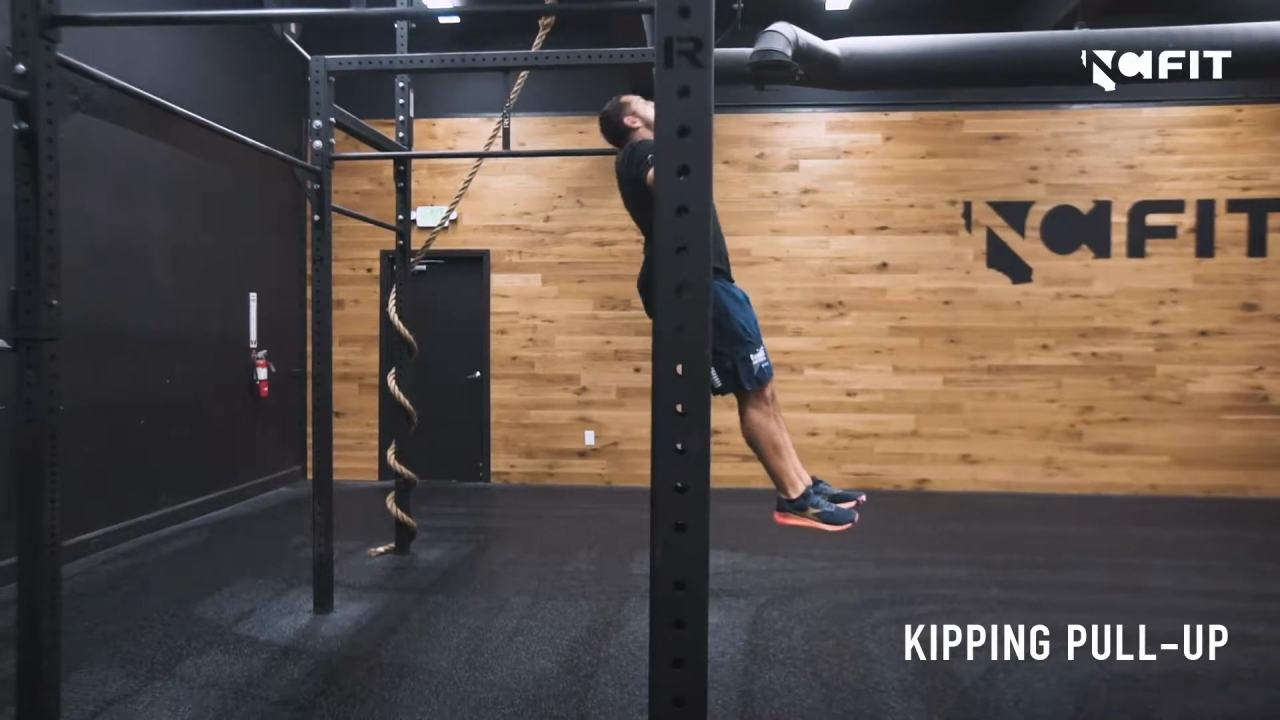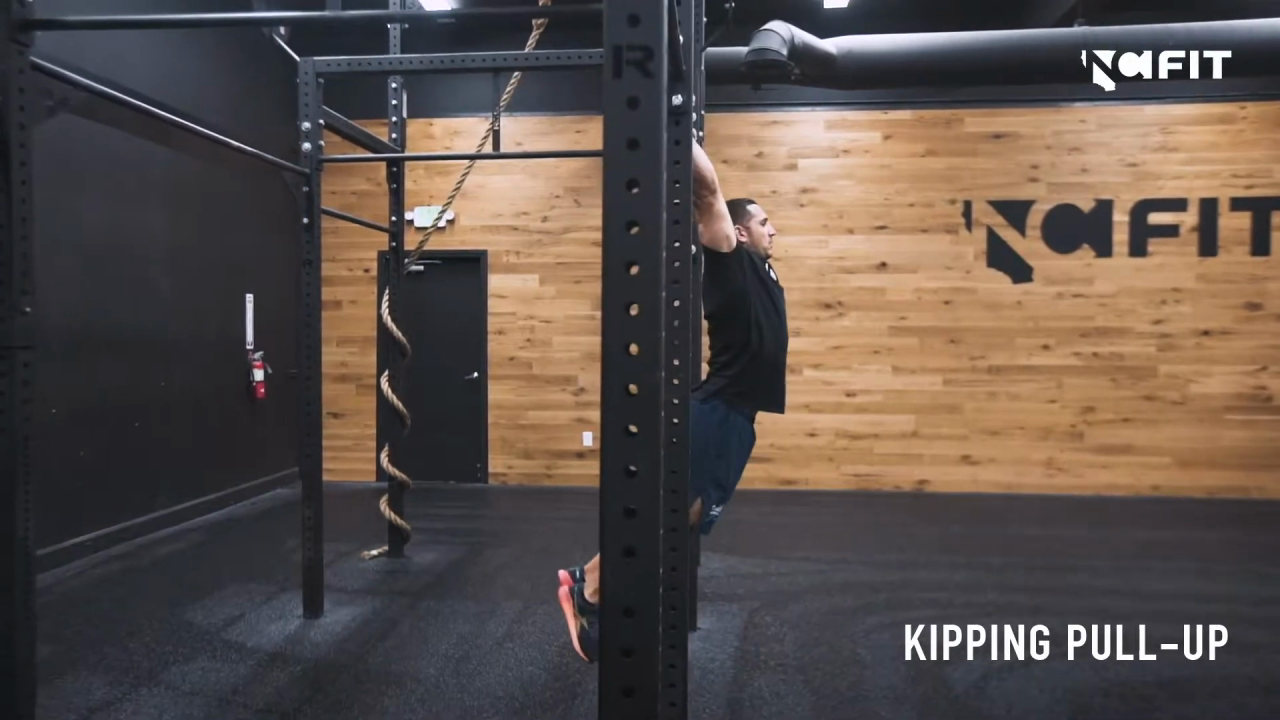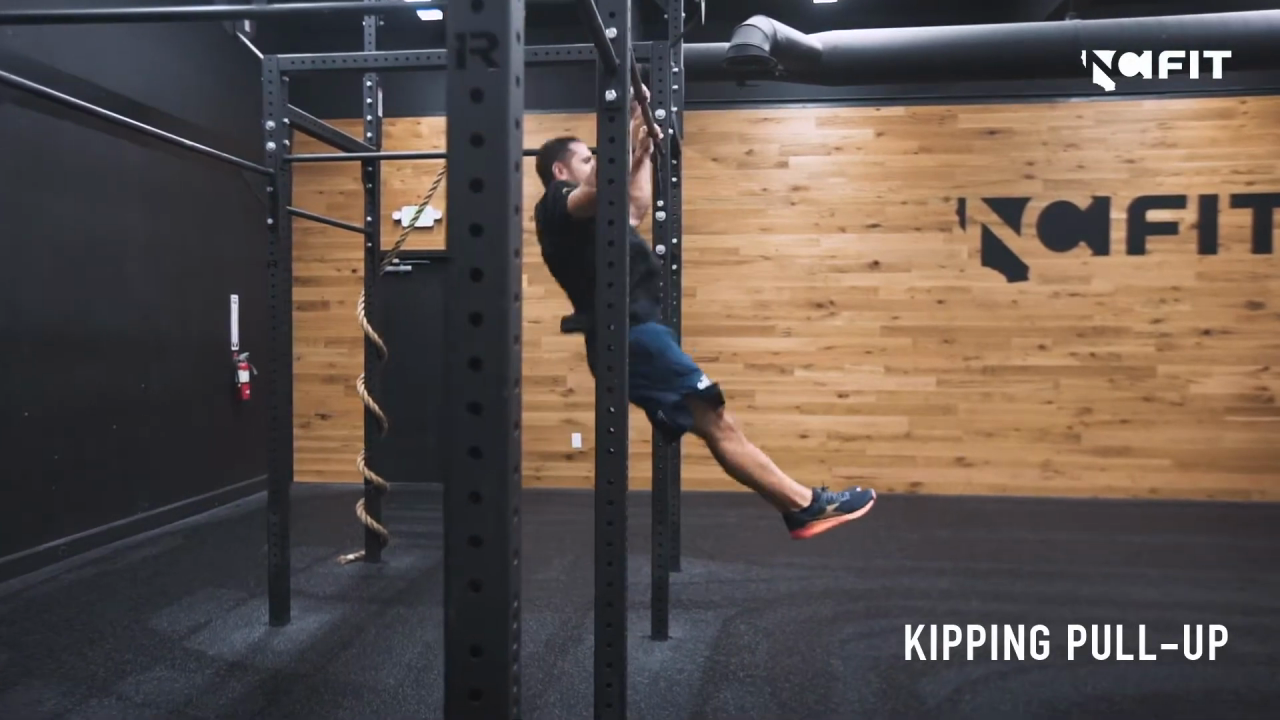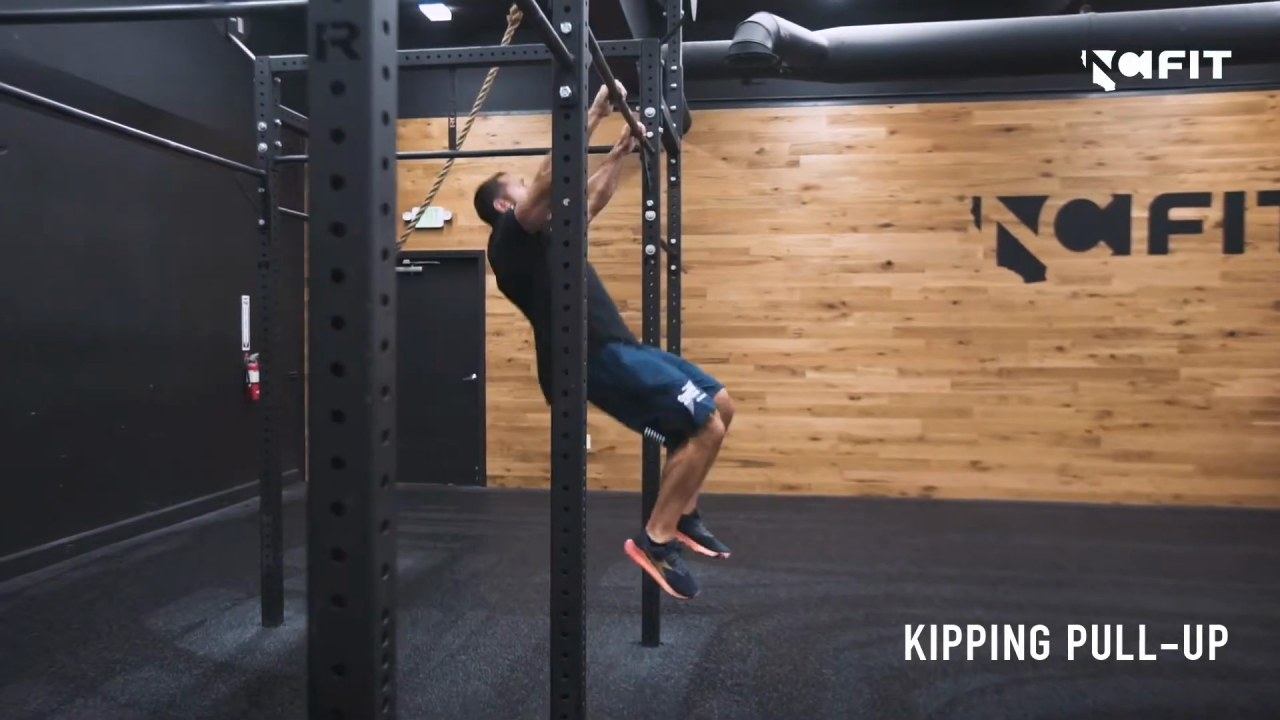
dt=1s
person 1, frame 1
left shoulder: (646, 157)
right shoulder: (639, 153)
left hip: (704, 280)
left knee: (758, 390)
right knee: (757, 391)
left ankle: (806, 487)
right ankle: (795, 498)
person 1, frame 2
left shoulder: (756, 270)
right shoulder: (732, 262)
right elbow: (707, 189)
right wrist: (686, 142)
left hip: (734, 414)
right hip: (720, 408)
left knee: (695, 517)
left ankle: (590, 583)
right ankle: (586, 589)
person 1, frame 3
left shoulder: (585, 221)
right shoulder: (560, 211)
left elbow: (637, 203)
right elbow: (604, 184)
left wrist: (643, 151)
right wrist: (632, 123)
left hip: (637, 333)
right hip: (629, 336)
left knee: (712, 424)
right knee: (716, 422)
left ankle: (801, 504)
right ankle: (807, 506)
person 1, frame 4
left shoulder: (535, 239)
right shoulder: (511, 239)
left elbow: (592, 203)
right elbow: (552, 180)
left wrist: (620, 153)
right wrist: (593, 113)
left hip: (616, 347)
right hip: (605, 355)
left knee: (717, 408)
right knee: (709, 421)
left ankle: (680, 517)
right ankle: (659, 536)
